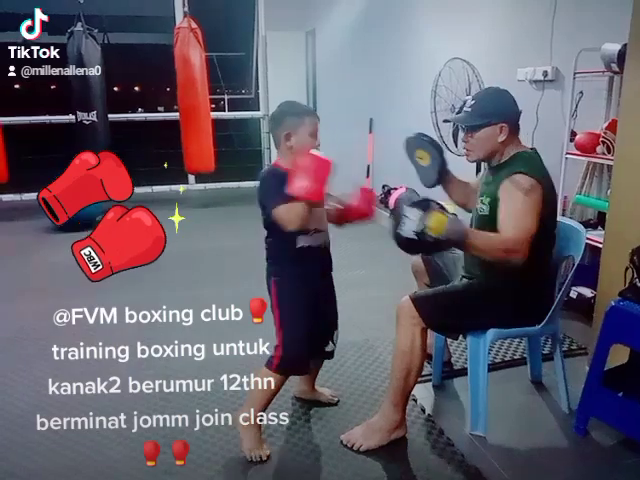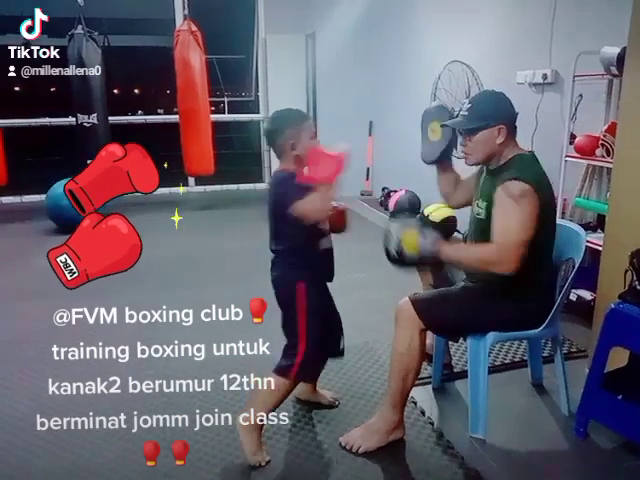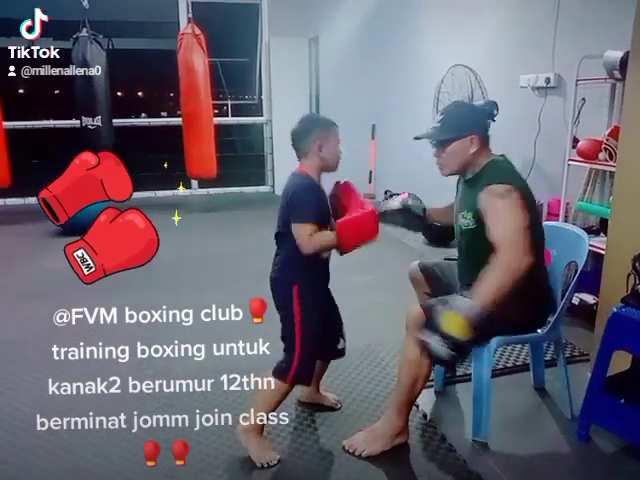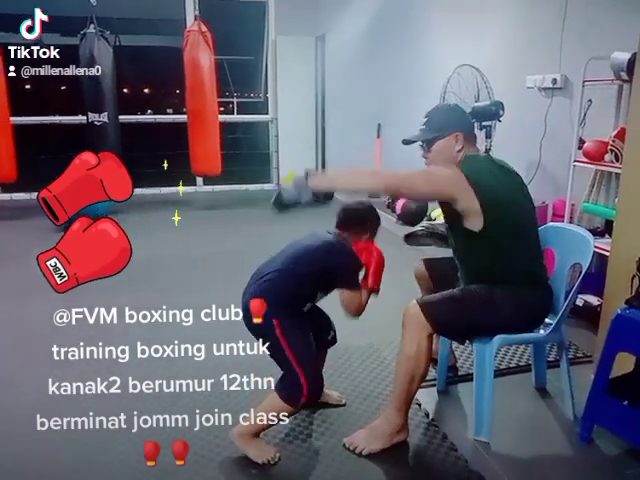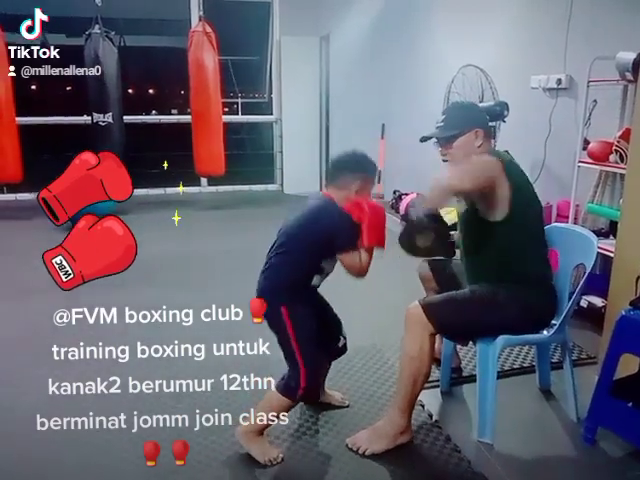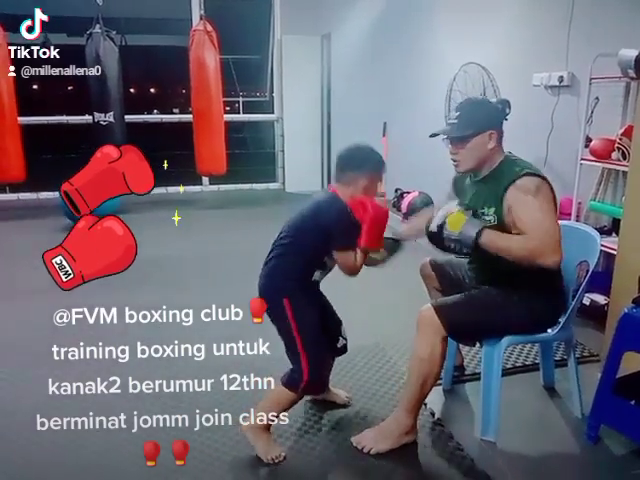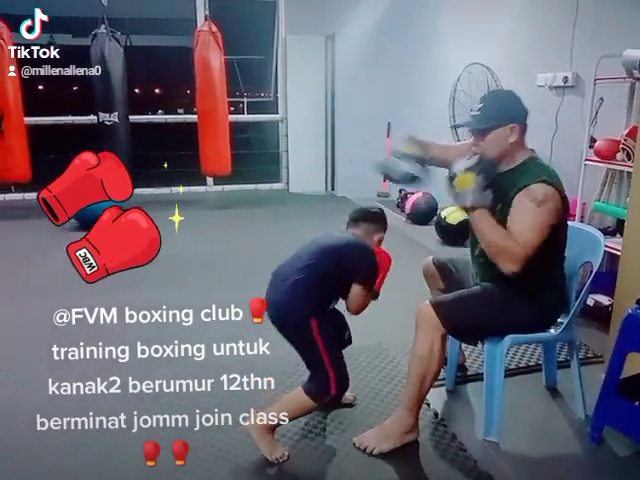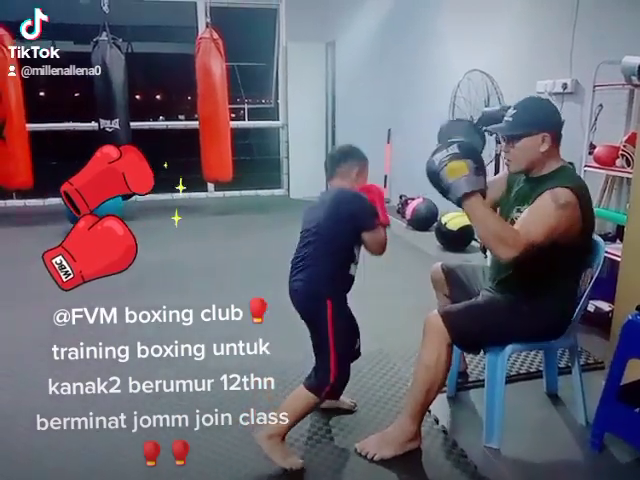
dt=0.3s
person 1, frame 1
left shoulder: (522, 180)
right shoulder: (503, 164)
left elbow: (515, 250)
right elbow: (476, 202)
left wrist: (453, 232)
right wrist: (440, 174)
left hip: (517, 296)
right hip: (493, 278)
left knee: (410, 310)
left ankle: (391, 419)
person 1, frame 2
left shoulder: (518, 185)
right shoulder: (498, 166)
left elbow: (503, 260)
right elbow: (457, 197)
left wrist: (436, 248)
right wrist: (441, 159)
left hip: (517, 299)
right hip: (493, 282)
left knee: (409, 312)
left ankle: (390, 421)
right ankle: (439, 341)
person 1, frame 3
left shoulder: (497, 189)
right shoulder: (478, 175)
left elbow: (517, 257)
right elbow: (457, 215)
left hip: (518, 302)
right hip: (486, 285)
left knee: (419, 317)
right knee: (422, 271)
left ankle: (394, 426)
right ankle: (431, 358)
person 1, frame 4
left shoulder: (457, 176)
right shoulder: (490, 170)
left elbow: (382, 182)
left wrist: (310, 181)
right wrist: (446, 231)
left hip: (518, 301)
right hip: (506, 283)
left knee: (416, 315)
left ankle: (395, 424)
right ankle: (432, 352)
person 1, frame 5
left shoulder: (489, 164)
right shoulder: (490, 169)
left elbow: (453, 183)
left wrist: (421, 213)
left hip: (523, 299)
right hip: (499, 280)
left knee: (419, 315)
left ankle: (398, 424)
person 1, frame 6
left shoulder: (523, 186)
right shoulder: (469, 176)
left elbow: (549, 254)
right elbow: (442, 213)
left wrist: (478, 234)
left hip: (531, 300)
right hip: (490, 280)
left knee: (431, 318)
right knee: (430, 268)
left ankle: (403, 424)
right ankle: (449, 351)
person 1, frame 7
left shoulder: (538, 188)
right shoulder: (489, 159)
left elbow: (510, 260)
right elbow: (436, 153)
left wrist: (476, 205)
right wrist: (412, 149)
left hip: (530, 300)
right hip: (491, 277)
left knee: (429, 315)
right knee: (434, 268)
left ankle: (404, 423)
right ankle: (449, 351)
person 1, frame 8
left shoulder: (562, 195)
right shoulder: (522, 173)
left elbow: (509, 247)
right elbow: (486, 199)
left wrist: (466, 192)
right wrist: (468, 171)
left hip: (539, 308)
right hip: (506, 284)
left knee: (438, 324)
right knee: (441, 274)
left ankle: (407, 430)
right ankle: (455, 360)
person 2, frame 1
left shoulder: (312, 172)
right shoulder: (272, 177)
left elbow: (324, 215)
right elbow: (293, 219)
right wrist: (308, 185)
left hip: (318, 270)
right hip: (287, 275)
left knee: (324, 334)
right knee: (289, 350)
left ankle: (307, 386)
right ankle: (248, 420)
person 2, frame 2
left shoulder: (302, 181)
right shoulder: (287, 185)
right elbow: (317, 211)
left wrist: (335, 217)
right wrist: (325, 179)
left hip: (312, 275)
right hip: (297, 279)
left knee: (329, 336)
right knee: (301, 354)
left ankle: (307, 389)
right ankle: (250, 423)
person 2, frame 3
left shoulder: (305, 184)
right shoulder: (306, 189)
right elbow: (307, 242)
left wrist: (337, 221)
left hip: (309, 279)
right hip: (297, 283)
left knee: (331, 337)
right knee: (298, 359)
left ankle: (311, 392)
right ankle: (251, 429)
person 2, frame 4
left shoulder: (324, 241)
right shoulder: (344, 255)
right elbow: (353, 308)
left wrist: (359, 270)
right wrist: (370, 281)
left hip: (264, 298)
right hip: (267, 308)
left knee: (323, 332)
right knee: (303, 384)
left ankle: (316, 391)
right ankle: (245, 433)
person 2, frame 5
left shoulder: (324, 206)
right shoulder: (334, 217)
left elbow: (340, 248)
right elbow: (358, 268)
left wrist: (359, 226)
right wrist: (370, 234)
left hip: (297, 288)
right hip: (282, 297)
left knee: (332, 338)
right knee: (304, 376)
left ankle: (318, 392)
right ankle: (250, 432)
person 2, frame 6
left shoulder: (331, 201)
right shoulder: (338, 212)
left elbow: (335, 249)
right elbow: (352, 266)
left wrist: (362, 224)
right wrist: (370, 232)
left hip: (299, 282)
right hip: (284, 289)
left knee: (333, 337)
right knee: (308, 369)
left ankle: (321, 390)
right ankle: (257, 425)
person 2, frame 7
left shoulder: (330, 240)
right shoulder: (366, 253)
right elbow: (355, 305)
right wrist: (374, 283)
left hip: (279, 296)
right hip: (296, 308)
left knee: (338, 332)
right knee: (330, 383)
left ankle: (329, 396)
right ankle: (263, 425)
person 2, frame 8
left shoulder: (320, 203)
right shoulder: (356, 201)
right elbow: (377, 247)
right wrist: (379, 216)
left hip: (303, 284)
right hip: (321, 291)
left knee: (348, 341)
right knee: (330, 372)
left ankle: (328, 397)
right ankle: (273, 433)
